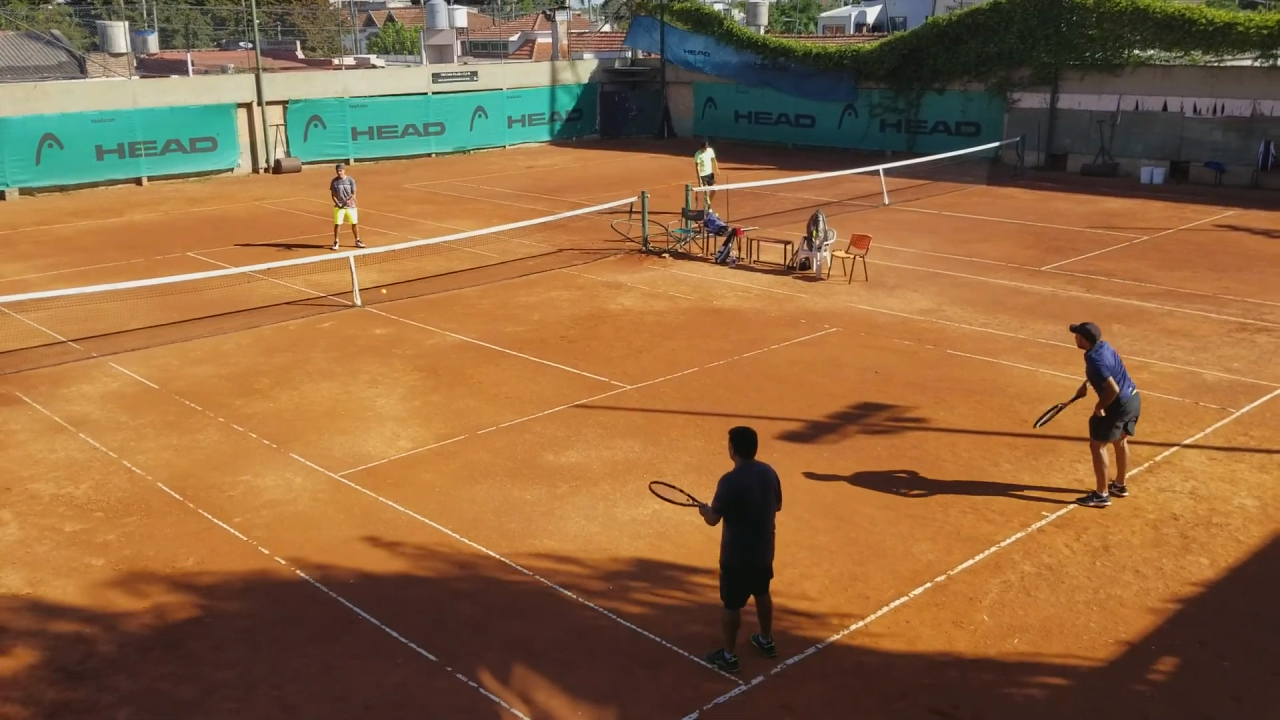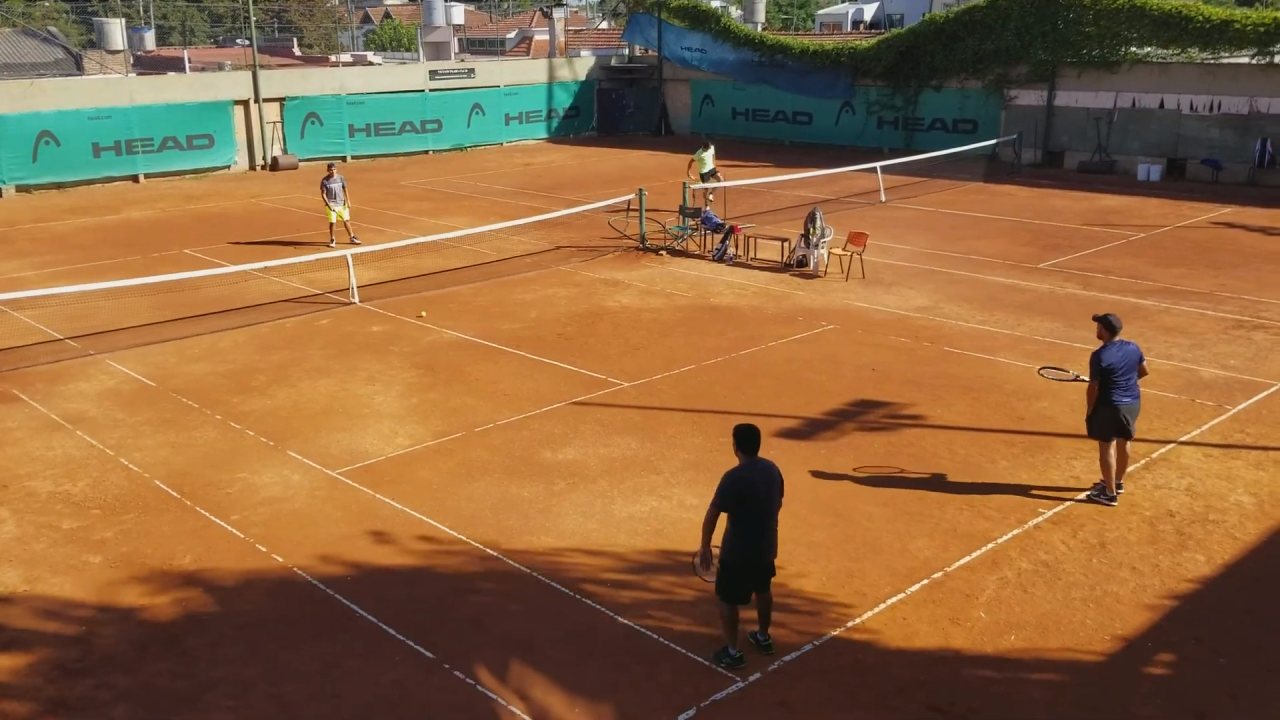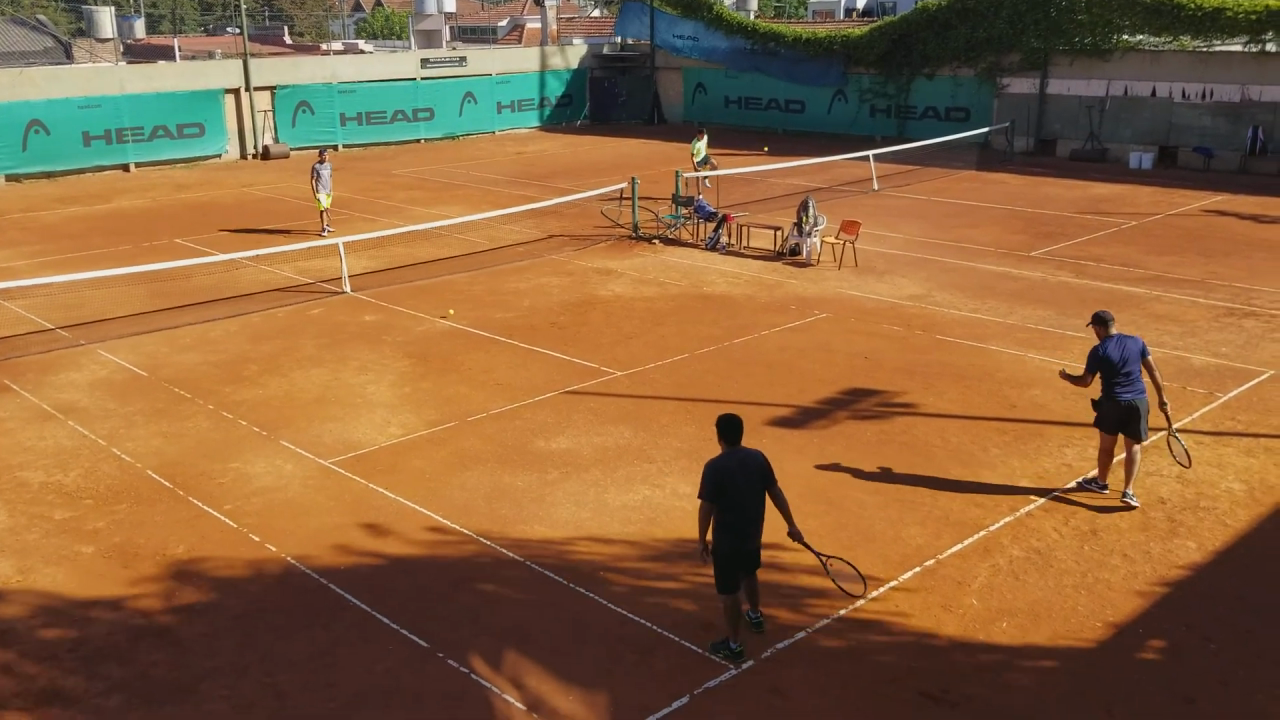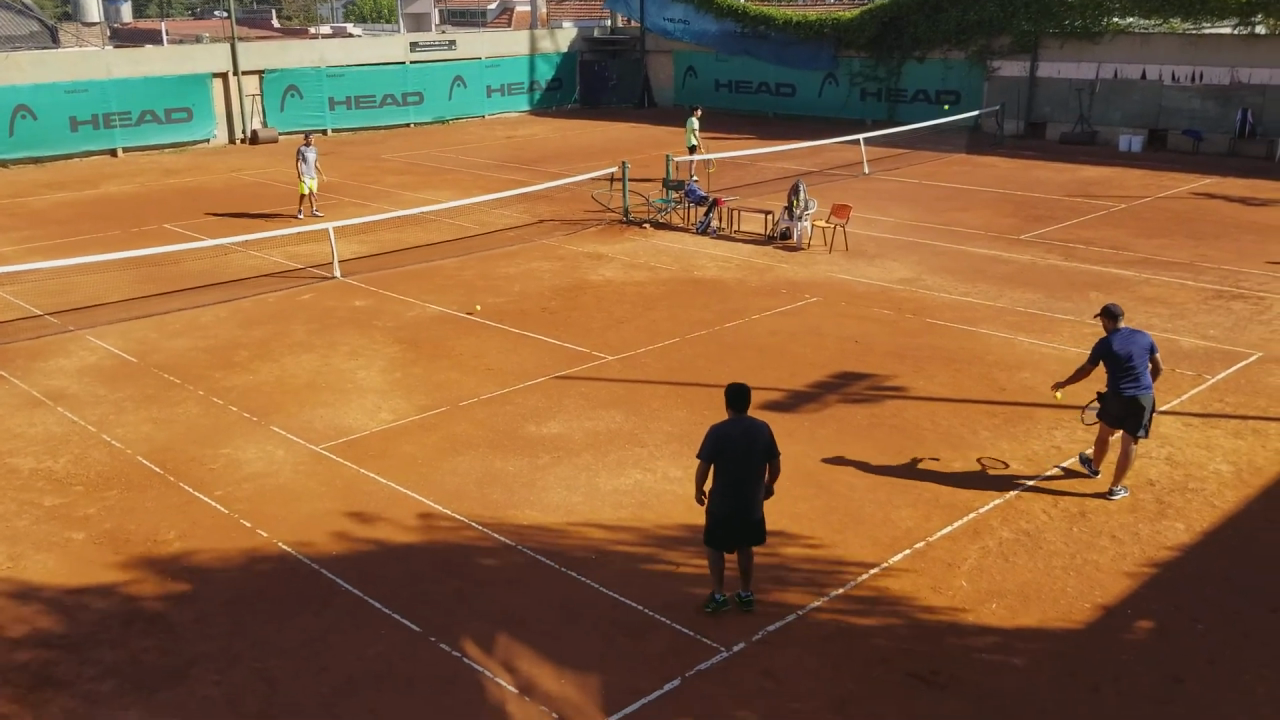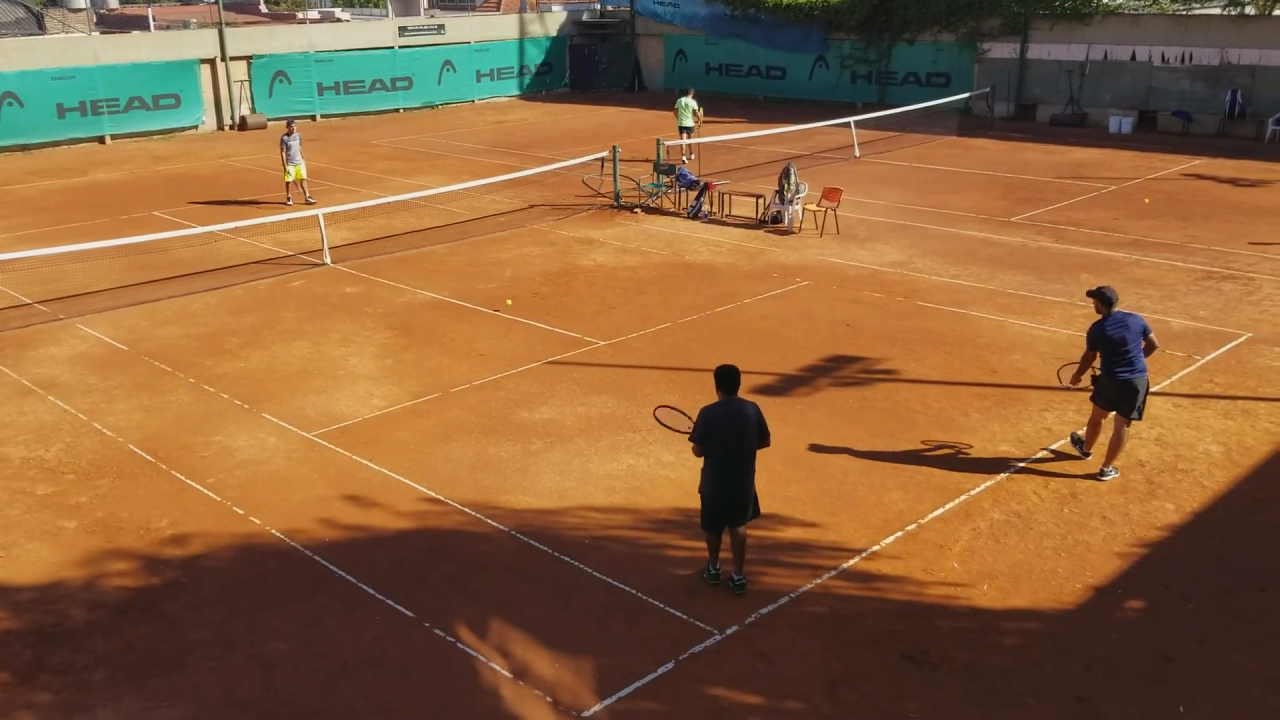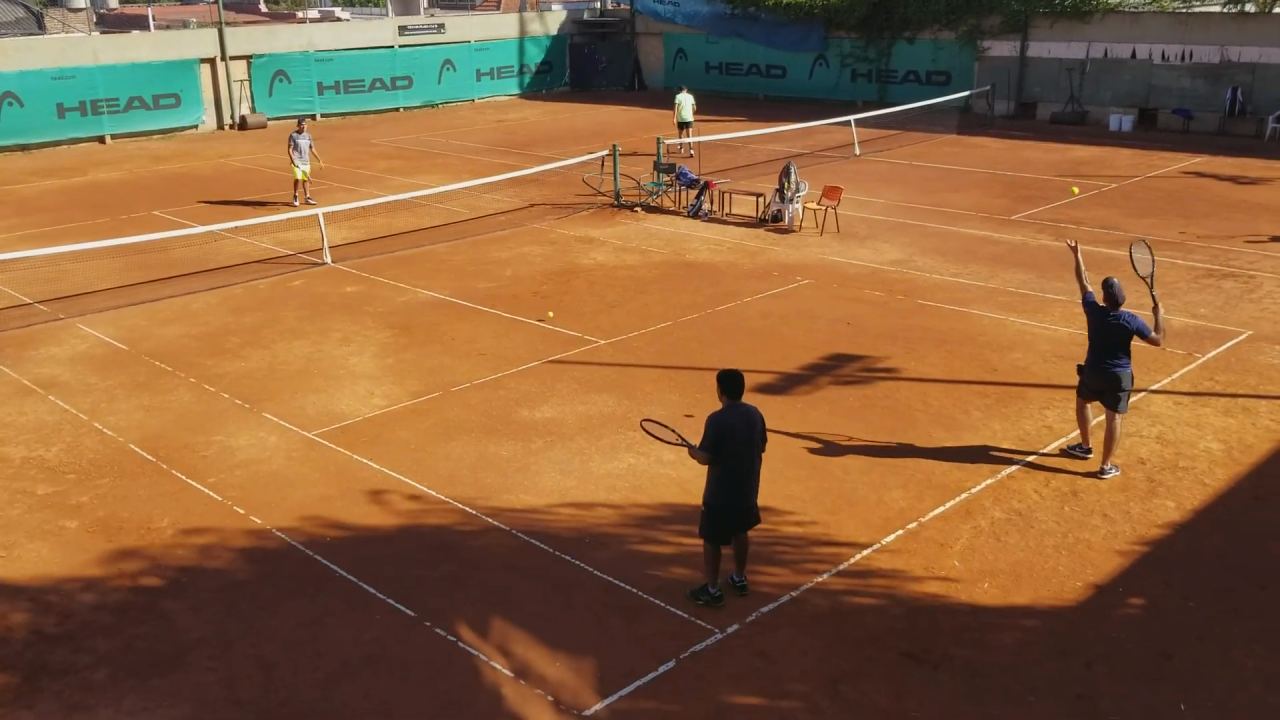
dt=0.5s
person 1, frame 1
left shoulder: (730, 481)
right shoulder: (769, 472)
left elbow: (712, 520)
right elbow: (777, 506)
left wrist: (706, 510)
left hip: (737, 554)
right hip: (764, 549)
left knee: (731, 604)
right knee: (762, 594)
left ankle: (728, 656)
right ankle: (766, 640)
person 1, frame 2
left shoulder: (734, 477)
right shoulder: (772, 469)
left elbow: (712, 515)
left wrist: (704, 547)
left hip: (738, 550)
right hip: (766, 546)
left knee: (727, 598)
right knee: (763, 591)
left ankle: (732, 652)
right ankle: (763, 637)
person 1, frame 3
left shoulder: (714, 467)
right shoulder: (758, 458)
left elbow: (706, 508)
right elbow: (776, 493)
left wrist: (702, 540)
right wrist: (791, 524)
left hip: (726, 539)
right hip: (752, 534)
left knee: (728, 590)
right knee: (748, 574)
left ankle: (733, 645)
right ankle: (755, 616)
person 1, frame 4
left shoulder: (717, 431)
right shoulder: (763, 429)
left elbow: (704, 467)
right elbow: (775, 465)
left wrist: (699, 490)
right wrist: (769, 485)
left hip: (722, 504)
right hip: (752, 503)
left knee: (714, 547)
right knee: (745, 547)
left ankle: (718, 595)
right ankle: (746, 594)
person 1, frame 5
left shoulder: (708, 413)
right shoulder: (752, 409)
left elbow: (697, 451)
right elbow: (765, 442)
left wrist: (698, 448)
left hip: (714, 483)
right hip: (743, 482)
left knee: (712, 527)
right knee: (738, 526)
left ankle: (713, 568)
right ankle: (738, 577)
person 1, frame 6
left shoulder: (717, 419)
right shoulder: (755, 414)
left elbow: (705, 458)
right elbow: (761, 447)
left wrist: (693, 452)
left hip: (720, 492)
right hip: (747, 489)
left knee: (712, 539)
right knee: (740, 532)
left ankle: (712, 590)
right ankle: (740, 578)
person 2, frame 1
left shoulder: (1095, 359)
right shoulder: (1103, 347)
left elbow: (1113, 389)
left wrist: (1099, 407)
right wrist: (1085, 385)
left hip: (1120, 404)
right hip: (1133, 398)
left knee: (1097, 446)
right knee: (1120, 442)
left ankle: (1101, 495)
right ankle: (1120, 485)
person 2, frame 2
left shoulder: (1099, 356)
right shoulder: (1133, 348)
left elbow: (1093, 388)
right elbow: (1144, 371)
left wrist: (1090, 410)
left hip: (1111, 406)
right hip: (1133, 403)
left knee: (1107, 448)
right knee: (1124, 443)
left ankle: (1109, 493)
right ankle: (1117, 482)
person 2, frame 3
left shoulder: (1099, 350)
right shoulder: (1136, 342)
left elbow: (1086, 381)
right elbow: (1153, 370)
left wrist: (1067, 377)
right wrist: (1162, 398)
left hip: (1112, 403)
right hip: (1138, 402)
left knee: (1107, 445)
right knee: (1134, 447)
left ankle: (1101, 483)
right ankle: (1128, 492)
person 2, frame 4
left shoulder: (1104, 343)
right shoulder: (1144, 337)
left elbow: (1085, 370)
right elbow: (1158, 368)
left wrist: (1064, 383)
left hip: (1117, 397)
right hip: (1144, 397)
left knee: (1105, 434)
right knee: (1130, 443)
left ankle: (1094, 467)
right ankle: (1115, 488)
person 2, frame 5
left shoulder: (1097, 329)
right shoulder: (1136, 320)
left elbow: (1089, 358)
right elbow: (1153, 345)
left wrist: (1077, 375)
left hip: (1110, 381)
right hip: (1137, 381)
left knee: (1097, 416)
right knee: (1123, 424)
left ankle: (1086, 448)
right ankle: (1107, 468)
person 2, frame 6
left shoulder: (1094, 312)
right shoulder: (1131, 321)
left elbow: (1083, 283)
right elbow: (1158, 340)
left wrist: (1076, 255)
right wrist: (1159, 314)
left hip: (1092, 372)
right hip: (1120, 375)
left knee: (1083, 403)
right knee: (1114, 418)
left ankle: (1085, 447)
right ankle: (1106, 466)
